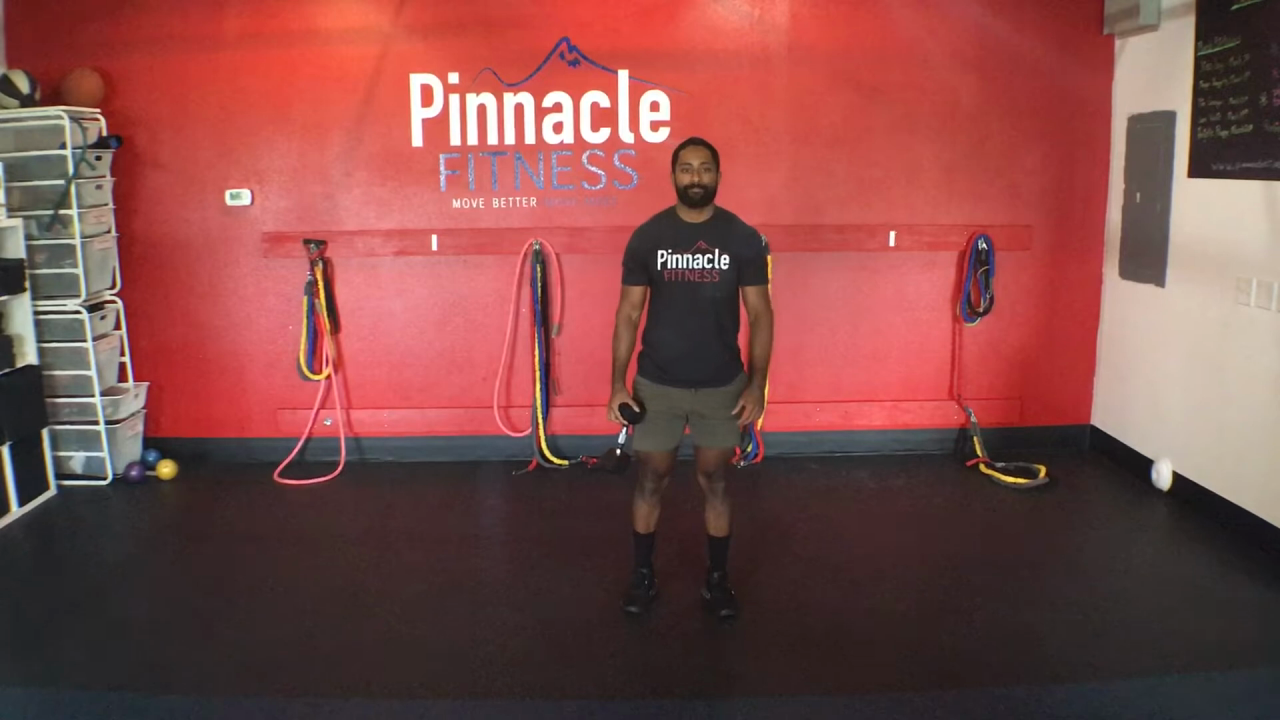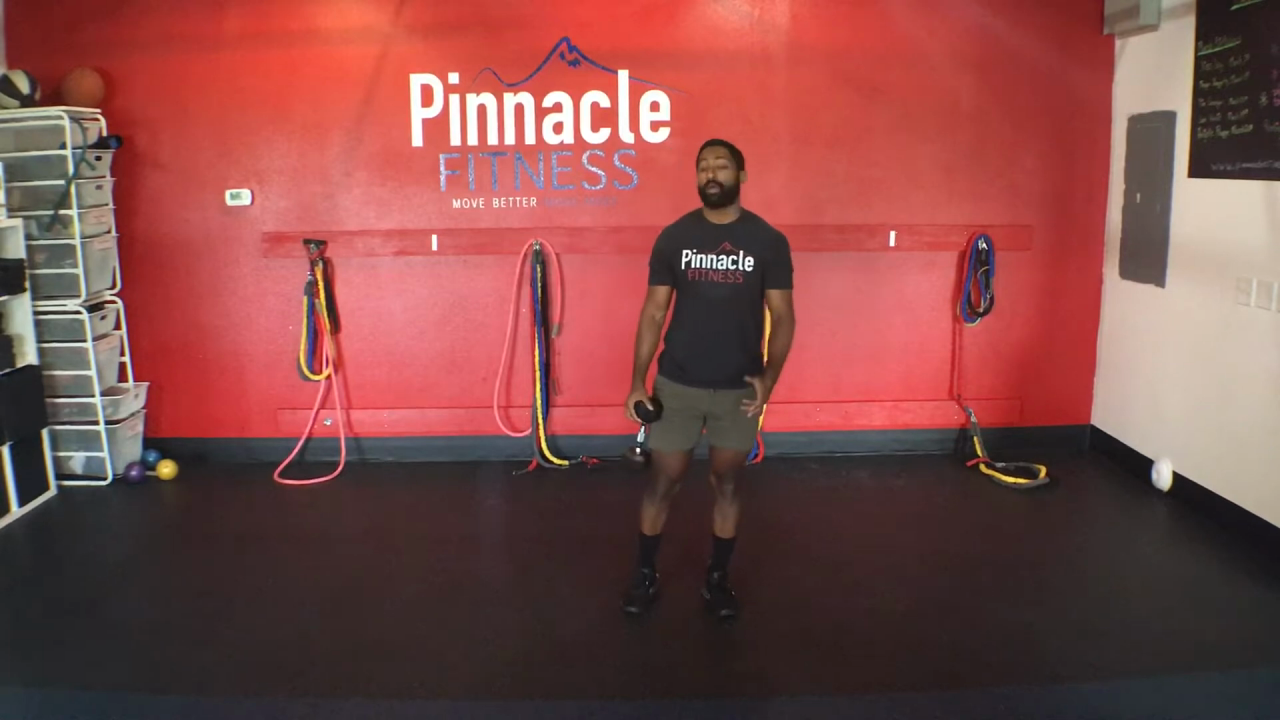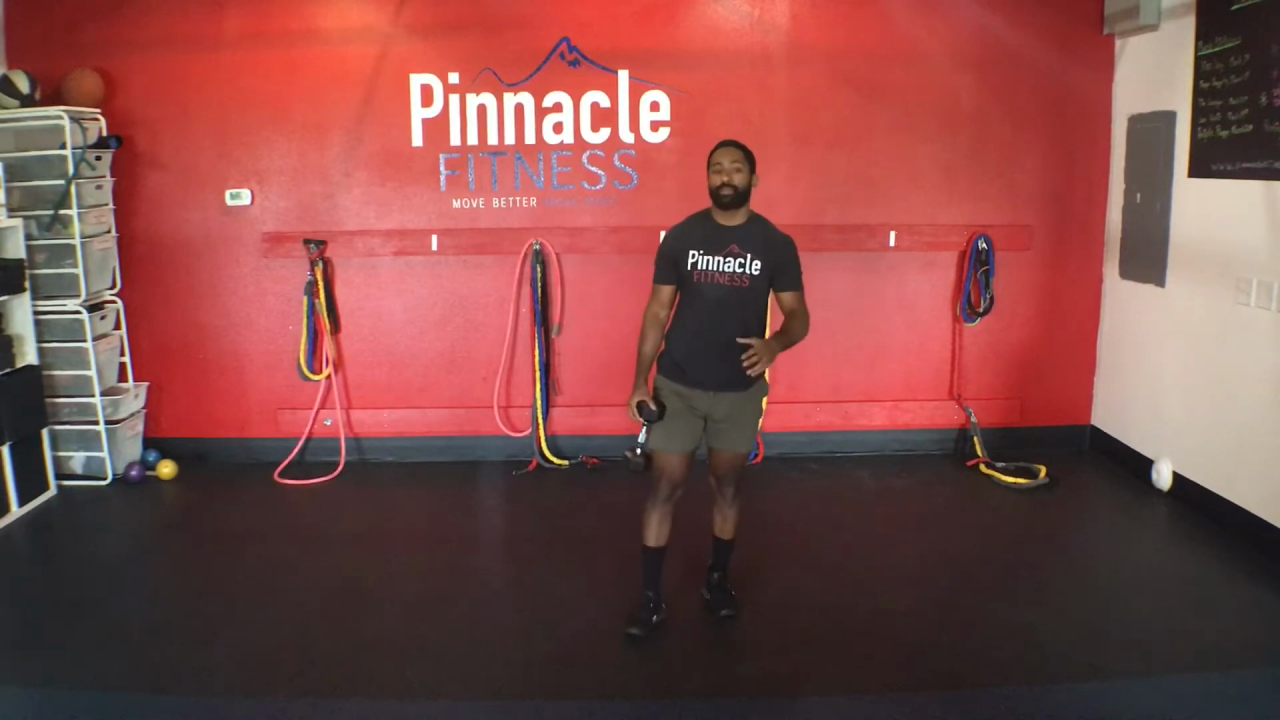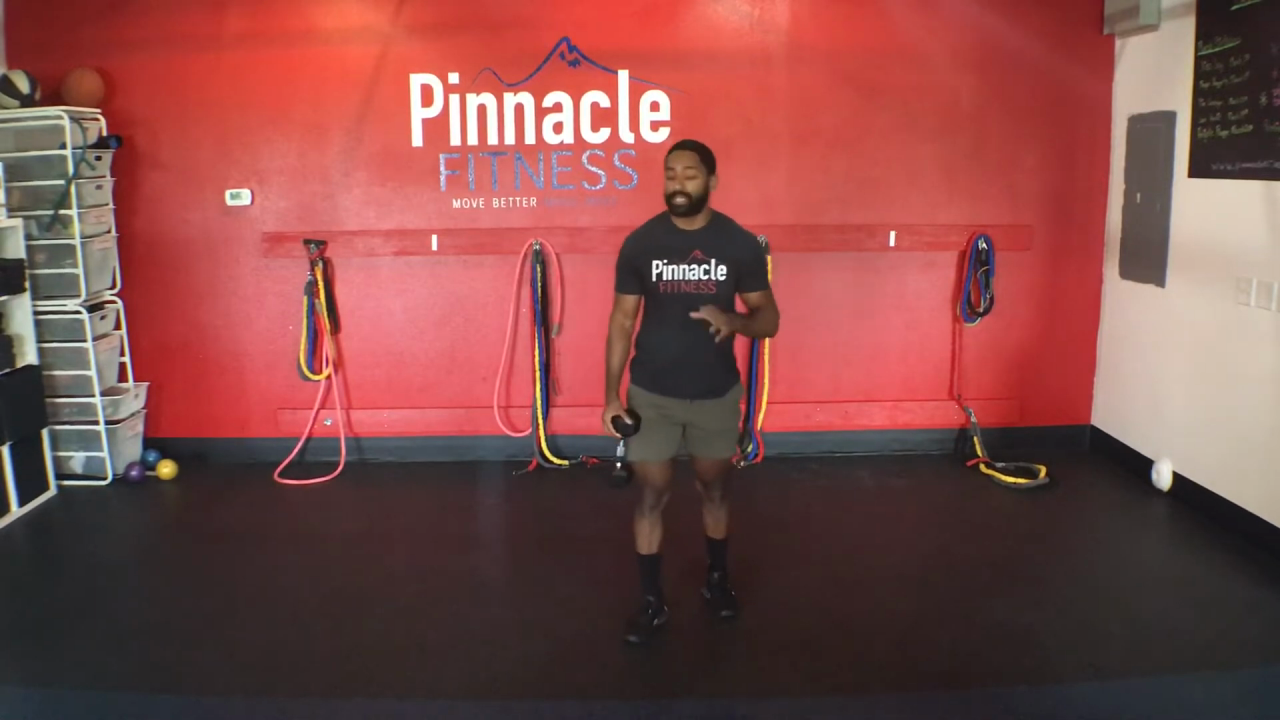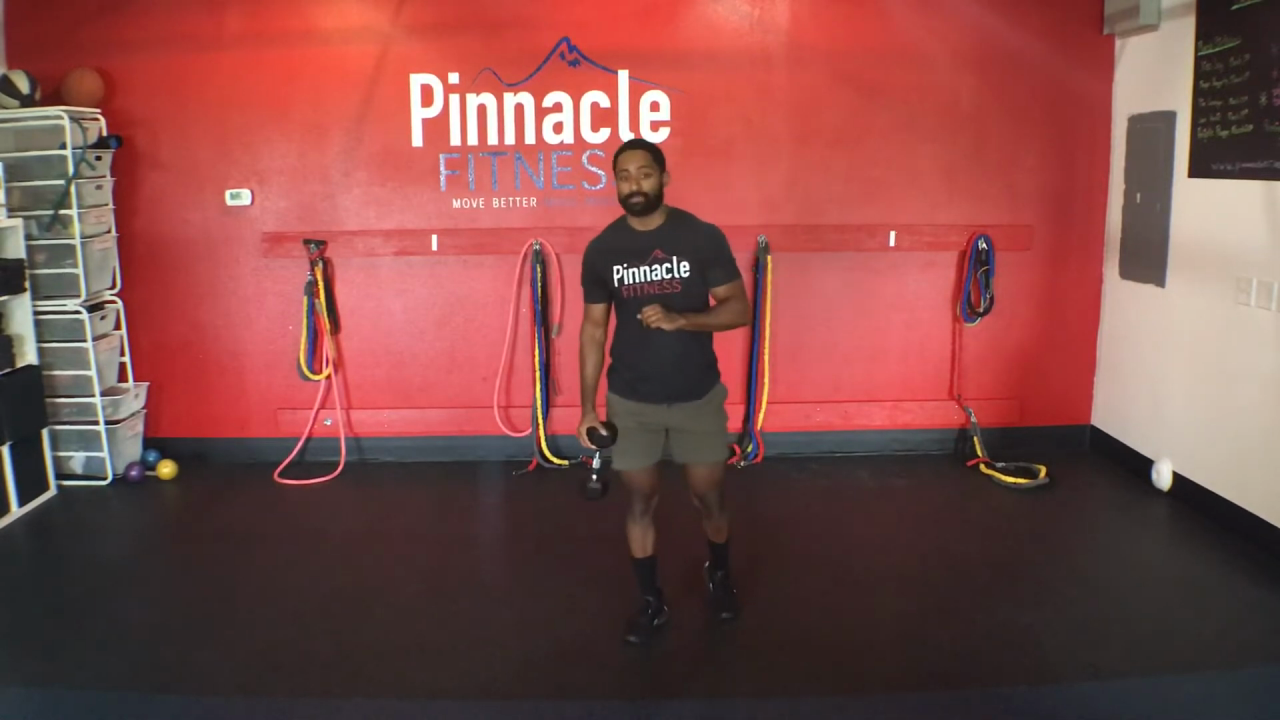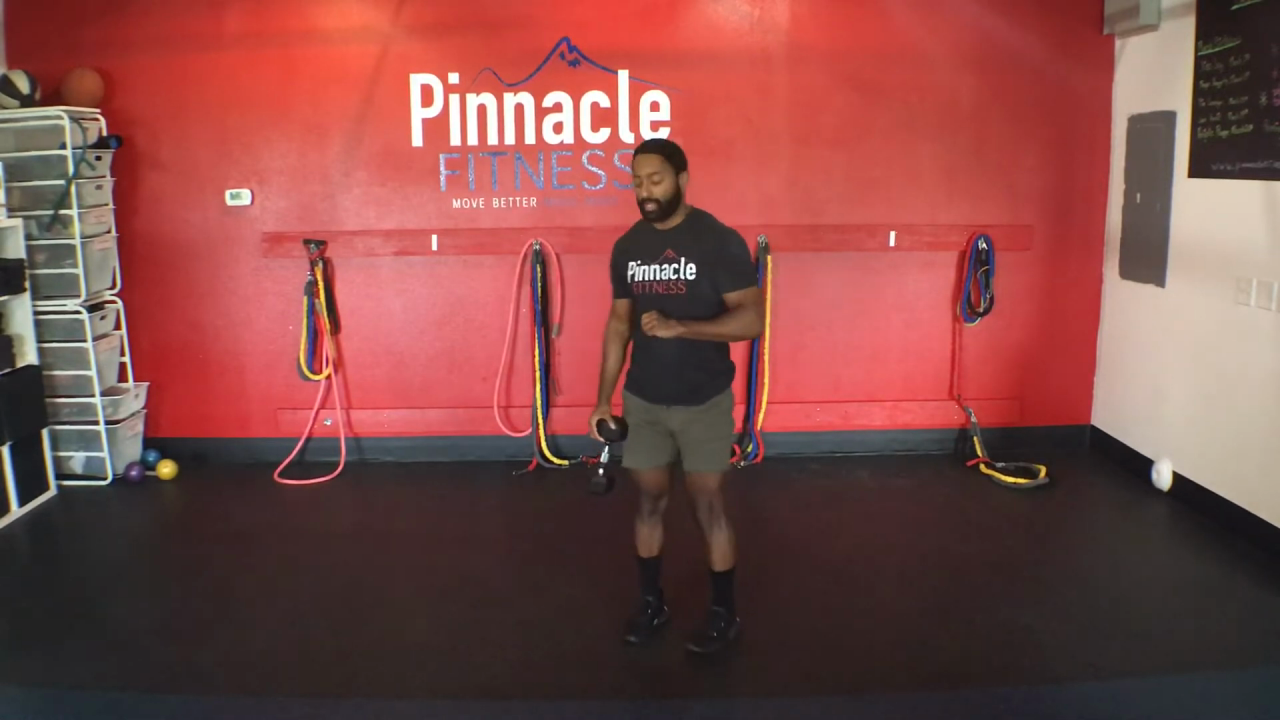
dt=0.5s
person 1, frame 1
left shoulder: (743, 238)
right shoulder: (646, 237)
left elbow: (759, 314)
right elbow: (628, 313)
left wrist: (757, 384)
right wrist: (618, 383)
left hip: (721, 385)
right hip: (657, 384)
left knee: (714, 482)
right knee: (651, 480)
left ankle: (717, 577)
right ankle: (643, 574)
person 1, frame 2
left shoulder: (769, 241)
right shoulder: (674, 237)
left elbow: (783, 316)
right elbow: (654, 312)
left wrist: (770, 376)
right wrist: (638, 382)
left hip: (738, 387)
right hip: (678, 385)
left knee: (726, 484)
right knee: (663, 482)
left ankle: (717, 578)
right ankle: (645, 573)
person 1, frame 3
left shoulder: (776, 243)
right shoulder: (680, 237)
left elbow: (798, 314)
right elbow: (658, 310)
left wrist: (774, 345)
right wrist: (641, 380)
left hip: (739, 389)
right hip: (677, 385)
left knee: (727, 485)
right knee: (665, 487)
left ankle: (717, 578)
right ankle: (651, 596)
person 1, frame 4
left shoulder: (740, 244)
right shoulder: (640, 243)
left elbow: (769, 318)
right elbow: (622, 320)
left wrist: (733, 322)
right wrist: (612, 394)
left hip: (717, 393)
right hip: (652, 394)
left knee: (713, 489)
right knee: (651, 496)
left ankle: (717, 577)
right ankle: (652, 600)
person 1, frame 5
left shoulder: (703, 237)
right shoulder: (601, 250)
left elbow: (739, 309)
right elbow: (594, 328)
left wrist: (680, 320)
right wrist: (587, 406)
left hip: (698, 395)
right hip: (630, 399)
left knee: (708, 497)
right knee: (641, 501)
left ankle: (719, 572)
right ankle: (651, 601)
person 1, frame 6
left shoulder: (720, 243)
right shoulder: (627, 246)
left elbow: (751, 320)
right elbow: (618, 324)
left wrist: (678, 326)
right wrist: (603, 399)
left hip: (704, 401)
right hip: (643, 399)
left knee: (707, 506)
right knee: (650, 501)
left ankle: (724, 612)
right ankle: (652, 602)
